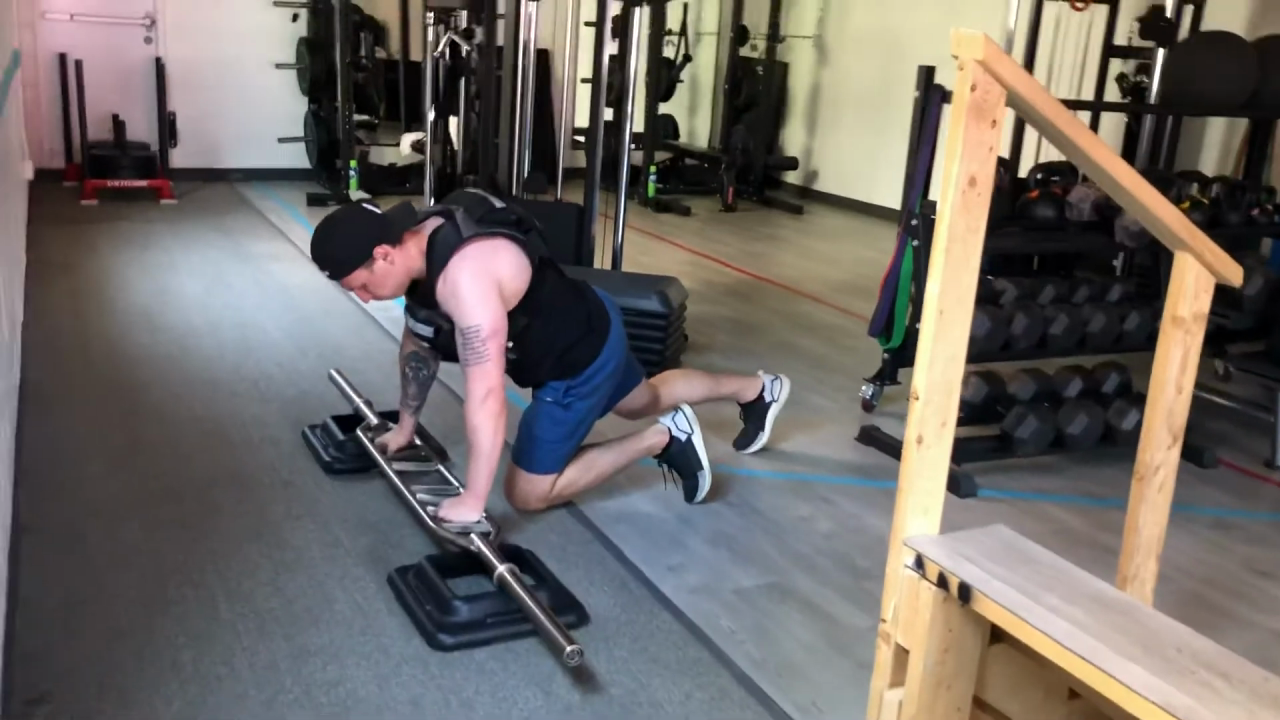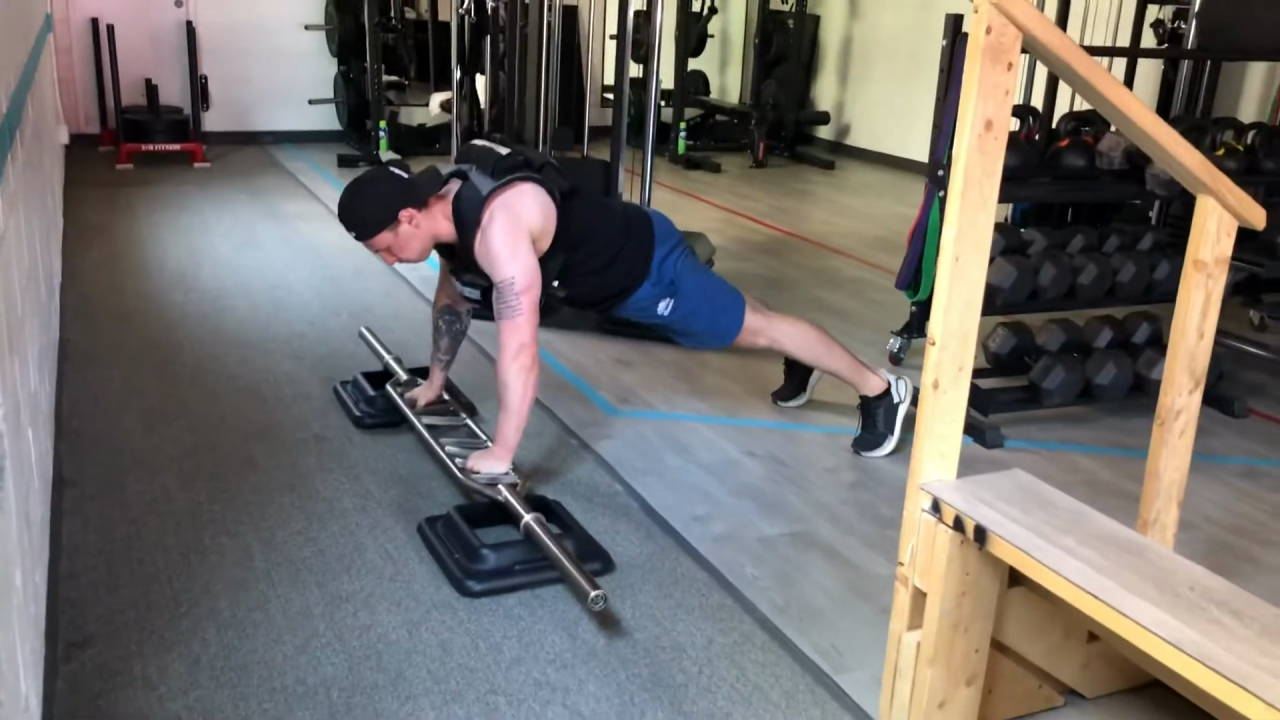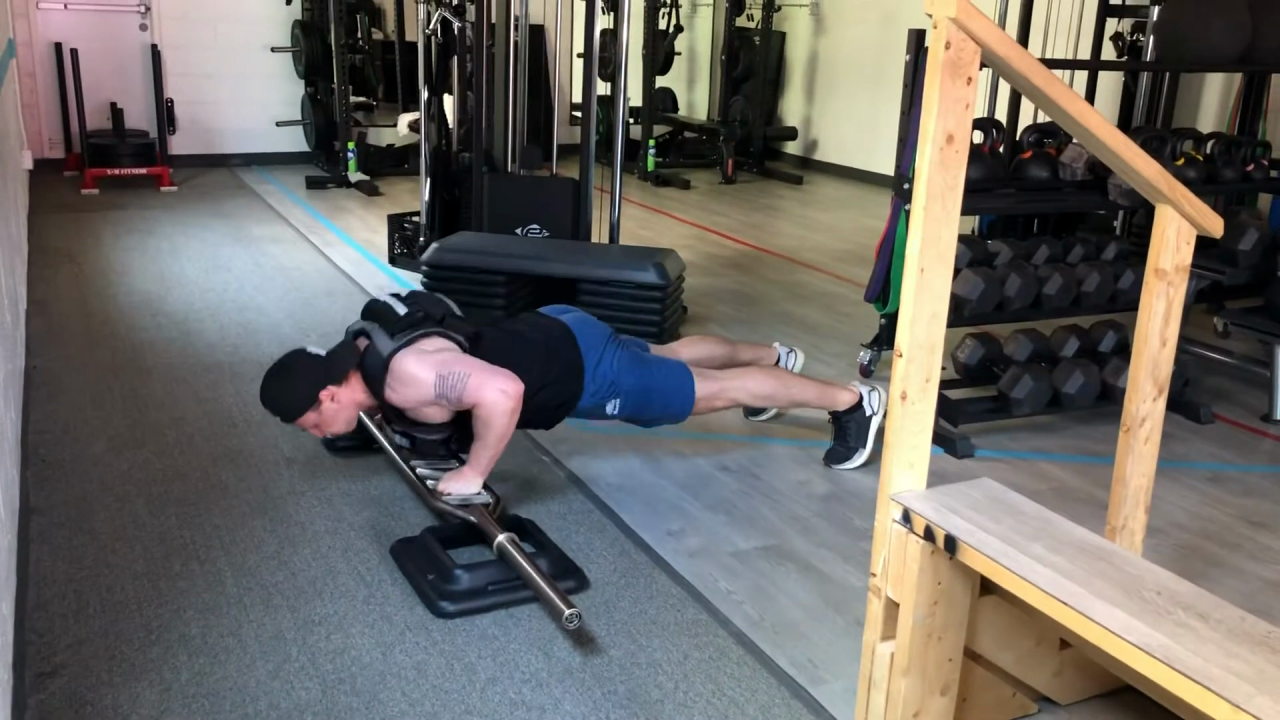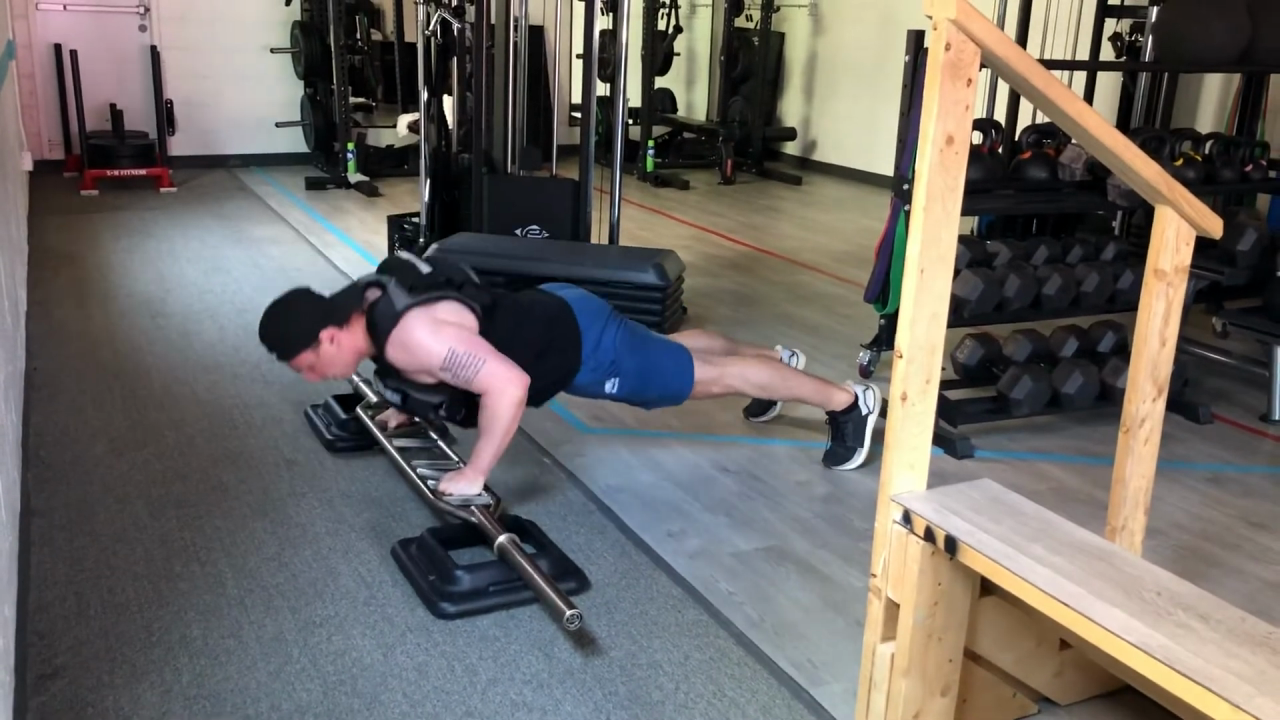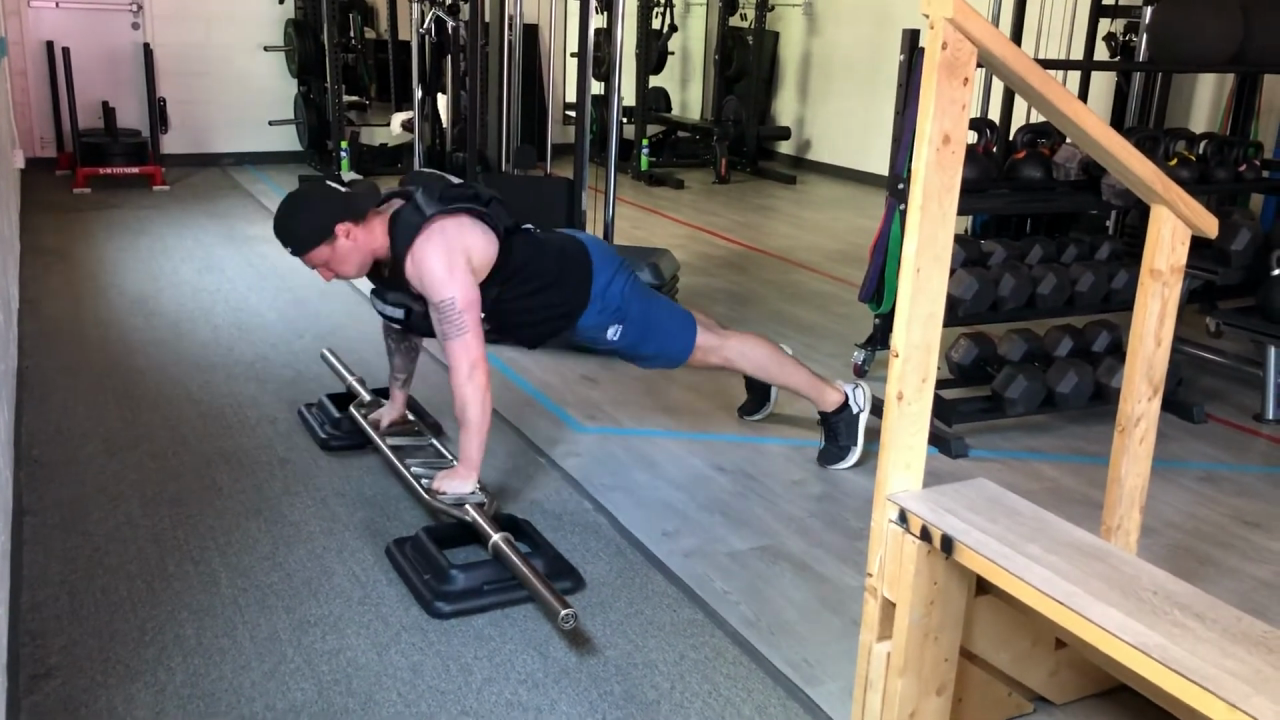
dt=1s
person 1, frame 1
left shoulder: (463, 274)
right shoulder: (419, 246)
left elbow: (487, 394)
right elbow: (418, 342)
left wrist: (472, 502)
right wrist: (406, 424)
left hip: (580, 354)
right hip: (583, 332)
left knee: (528, 494)
right knee: (642, 402)
left ankle: (665, 439)
right ankle: (757, 389)
person 1, frame 2
left shoulder: (495, 228)
right shoulder: (446, 209)
left elbow: (519, 352)
right elbow: (452, 299)
left wrist: (501, 454)
right wrist: (435, 380)
left hip: (645, 263)
right hip: (614, 264)
left knee: (754, 327)
right knee: (727, 311)
left ankle: (880, 389)
right ankle: (801, 366)
person 1, frame 3
left shoulder: (403, 376)
right shoulder: (363, 352)
left elbow: (504, 393)
left wrist: (472, 474)
right wrist: (403, 418)
left hip: (582, 371)
right hip: (555, 335)
left knee: (710, 391)
right knee: (669, 354)
left ankle: (851, 400)
right ankle: (771, 355)
person 1, frame 4
left shoulder: (406, 340)
right shoulder: (367, 304)
left elbow: (511, 386)
left wrist: (475, 474)
right wrist: (405, 402)
left hip: (582, 346)
right hip: (552, 312)
left knee: (707, 377)
right knee: (672, 345)
left ankle: (847, 400)
right ankle: (771, 353)
person 1, frame 5
left shoulder: (430, 251)
right shoulder: (382, 226)
left elbow: (468, 366)
right elbow: (405, 313)
left wrist: (466, 472)
right wrist: (397, 397)
left hip: (590, 289)
right hip: (557, 279)
left knee: (706, 346)
right knee: (683, 326)
left ankle: (838, 400)
right ankle: (768, 368)
